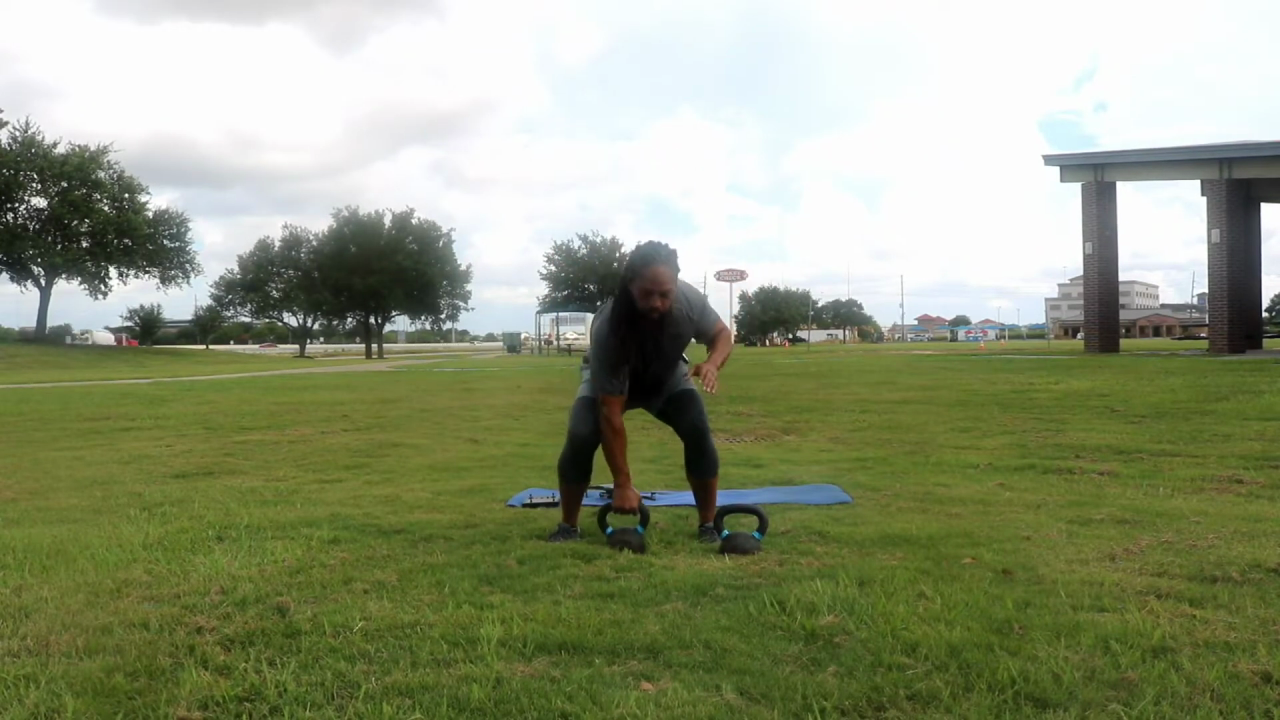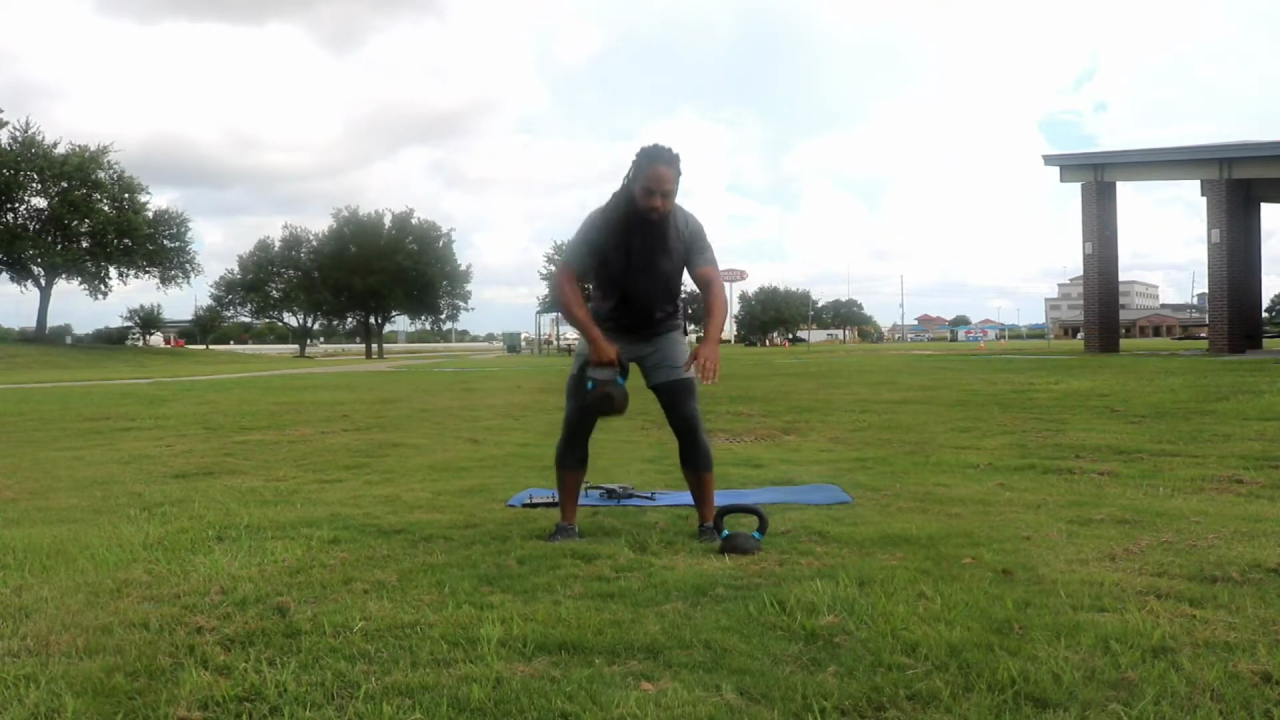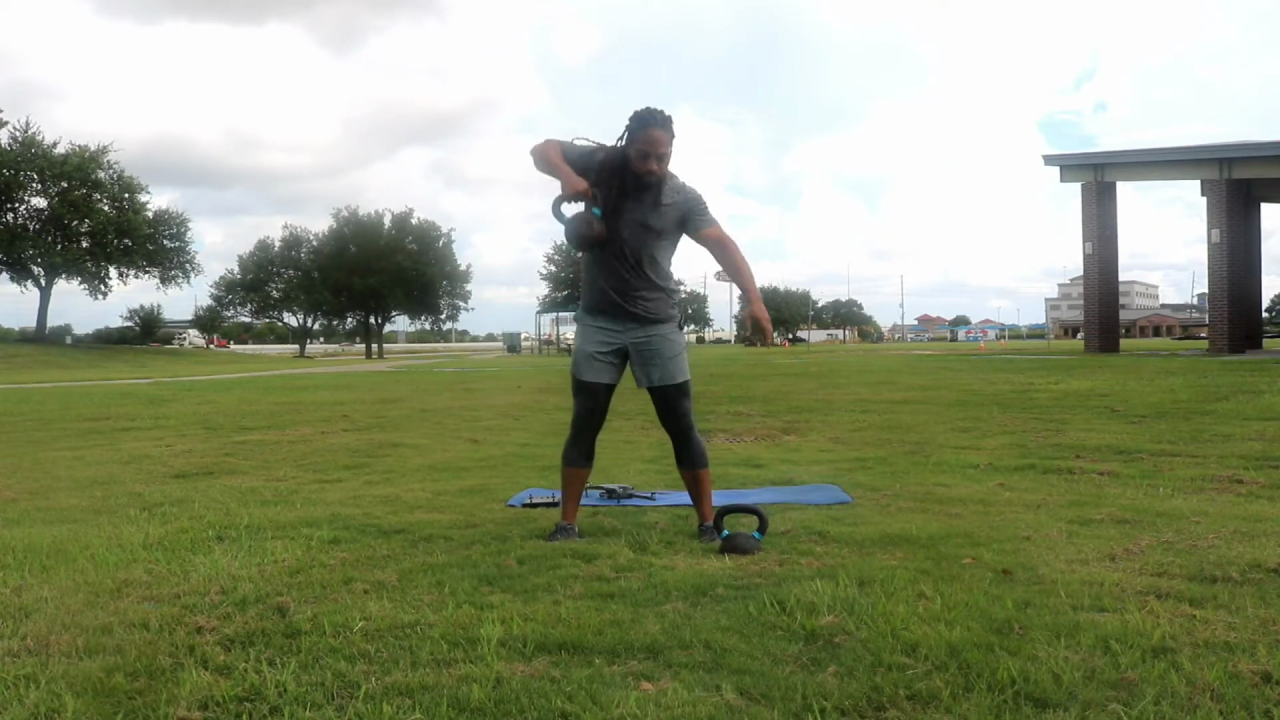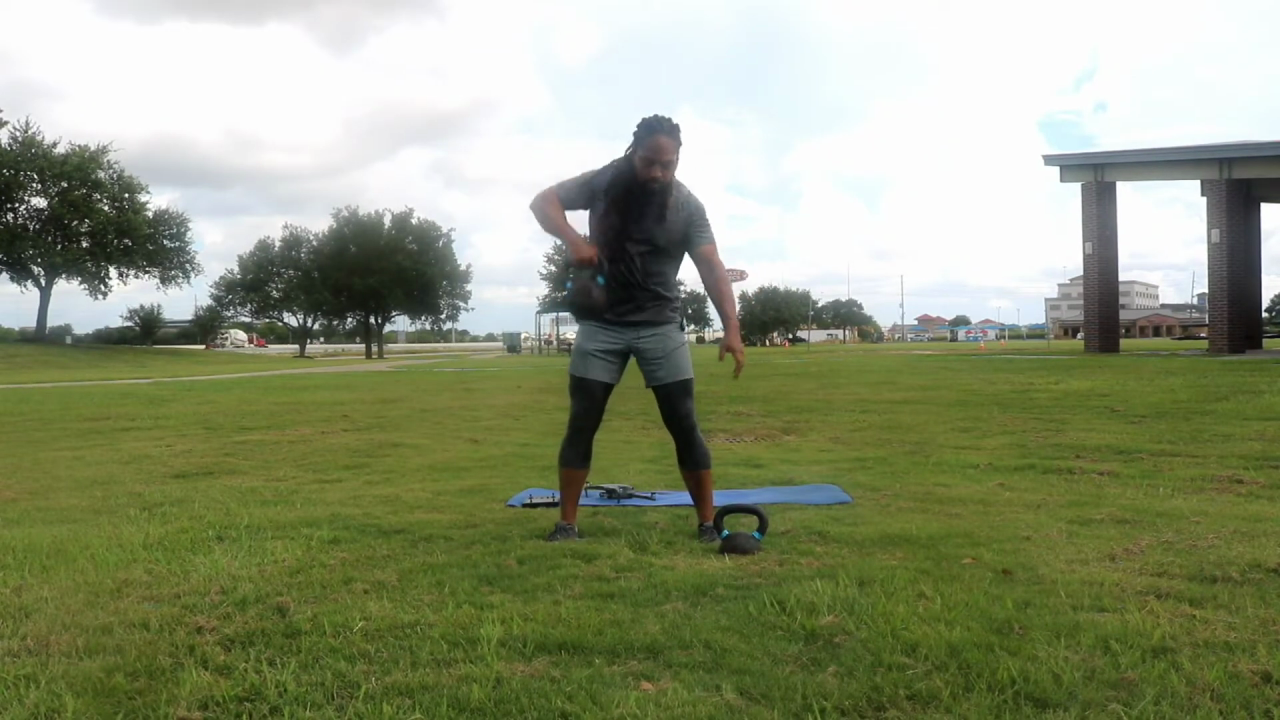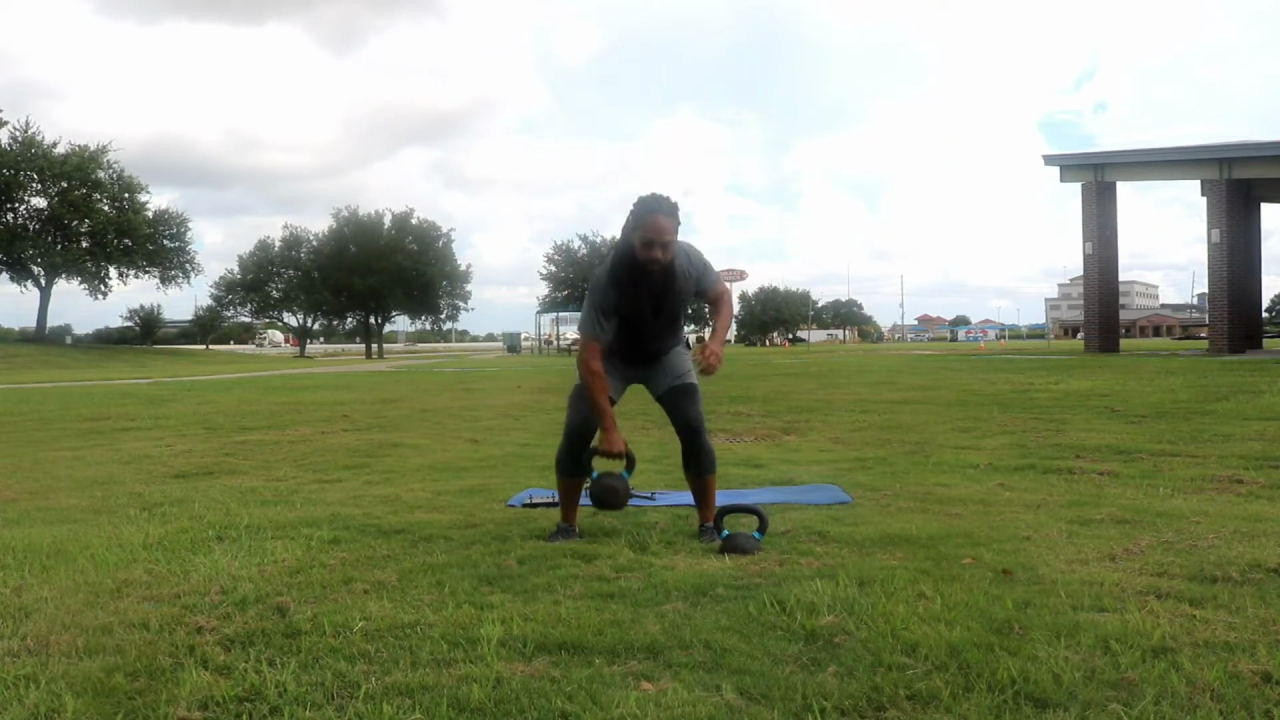
dt=0.3s
person 1, frame 1
left shoulder: (691, 301)
right shoulder: (610, 325)
left elbow: (722, 335)
right elbow: (611, 413)
left wrist: (713, 361)
right wrist: (624, 485)
left hip: (667, 379)
right hip: (610, 385)
left knee: (698, 431)
right knee: (580, 438)
left ankle: (708, 525)
right ankle: (568, 525)
person 1, frame 2
left shoulder: (687, 227)
right shoulder: (603, 223)
left elbow: (713, 288)
right elbow: (564, 282)
left wrist: (710, 341)
right wrist: (595, 339)
left hip: (664, 335)
right hip: (606, 334)
left knee: (688, 425)
right knee: (576, 424)
left ankle: (708, 525)
right ankle: (567, 524)
person 1, frame 3
left shoulder: (682, 196)
right shoulder: (602, 165)
left elbow: (722, 245)
right elbow: (543, 149)
left wrist: (753, 299)
right wrist: (565, 175)
left hip: (657, 324)
right hip: (599, 322)
left knee: (680, 425)
right knee: (585, 424)
left ankle: (707, 523)
right ankle: (567, 523)
person 1, frame 4
left shoulder: (687, 205)
right shoulder: (606, 183)
left elbow: (711, 267)
right elbow: (542, 203)
left wrist: (732, 328)
right wrist: (573, 241)
left hip: (661, 325)
right hip: (602, 324)
left knee: (684, 424)
right knee: (582, 423)
left ankle: (708, 523)
right ankle: (566, 523)
person 1, frame 5
left shoulder: (692, 261)
right shoulder: (608, 279)
left elbow: (720, 298)
right elbow: (590, 359)
left wrist: (716, 339)
right wrist: (609, 428)
left hip: (667, 355)
right hip: (614, 357)
left knee: (693, 427)
right knee: (577, 429)
left ankle: (708, 524)
right ankle: (566, 523)
